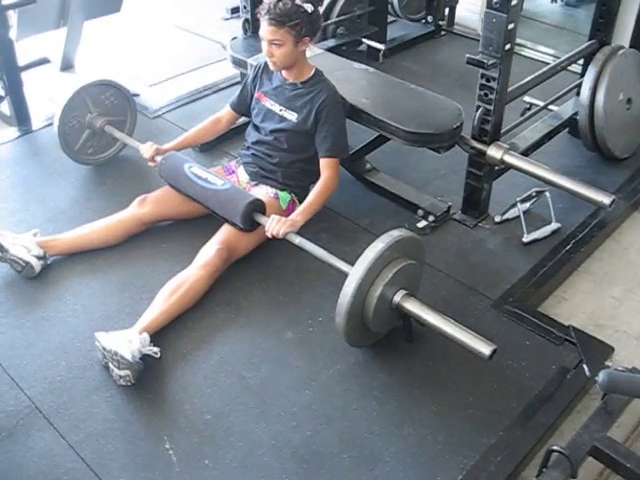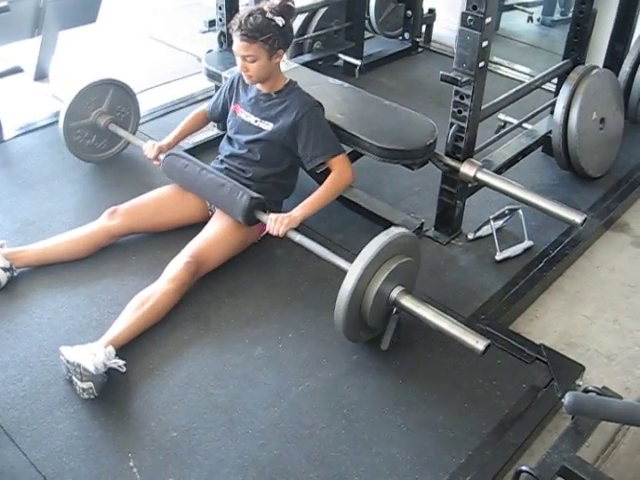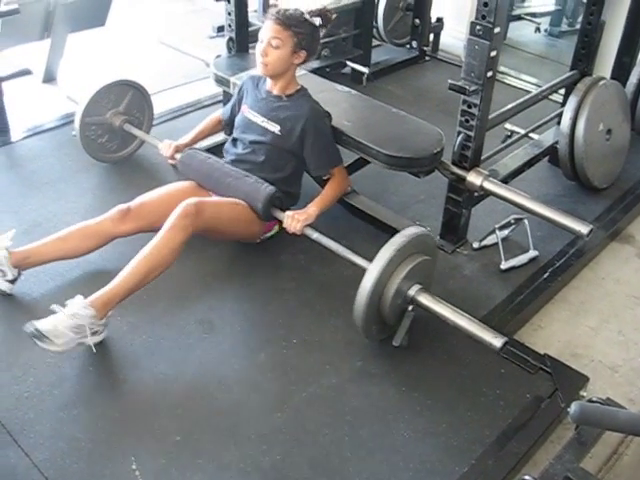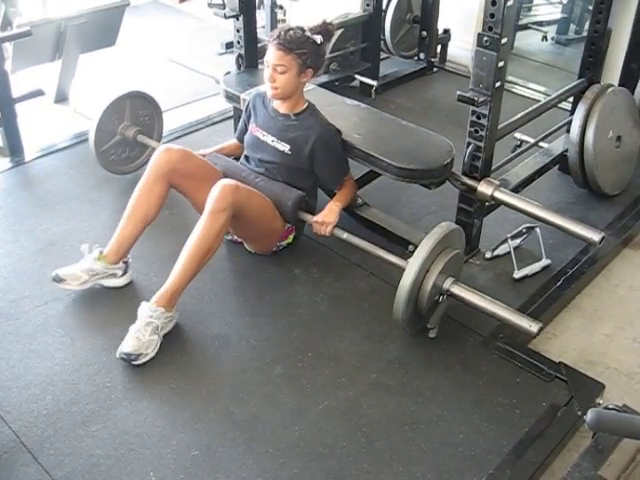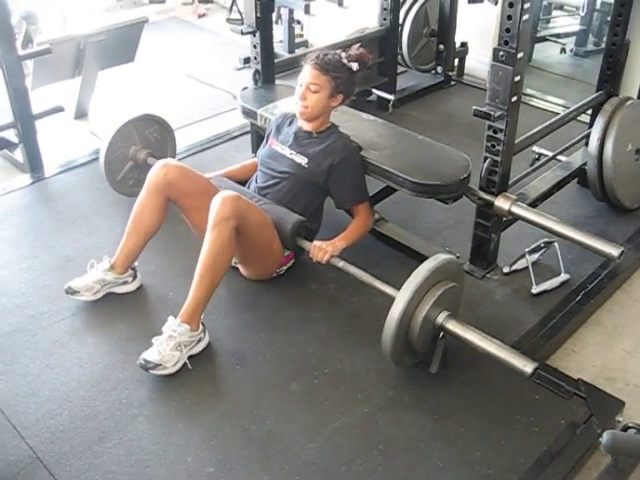
dt=1s
person 1, frame 1
left shoulder: (324, 99)
right shoulder: (264, 71)
left elbow: (329, 175)
right elbow: (224, 119)
left wrist: (297, 219)
right wrist: (168, 148)
left hip: (278, 191)
right hip: (240, 169)
left knee: (216, 253)
right knee: (145, 205)
left ankle: (135, 339)
right ankle: (36, 248)
person 1, frame 2
left shoulder: (302, 109)
right shoulder: (239, 83)
left elbow: (343, 171)
right elbow: (205, 112)
left wrist: (296, 214)
right wrist: (167, 143)
left knee: (184, 266)
right knee: (115, 217)
left ankle: (100, 354)
person 1, frame 3
left shoulder: (308, 115)
right shoulder: (251, 85)
left elbow: (339, 177)
right elbow: (222, 118)
left wrist: (308, 212)
right wrist: (183, 143)
left hip: (259, 210)
left knee: (190, 212)
right knee: (125, 215)
left ankle: (91, 312)
person 1, frame 4
left shoulder: (318, 132)
right shoulder: (258, 102)
left elbow: (347, 184)
left wrist: (333, 208)
right wrist: (200, 156)
left hip: (275, 225)
right hip: (233, 207)
left knee: (226, 190)
right knee: (169, 156)
left ankle: (161, 308)
right ankle: (110, 263)
person 1, frame 5
left shoulder: (340, 151)
right shoulder: (283, 123)
left elbow: (364, 215)
left wrist: (337, 244)
right wrist: (208, 177)
left hip: (274, 248)
right hip: (233, 230)
left knee: (228, 201)
right knee: (167, 171)
left ankle: (187, 328)
right ankle: (118, 271)
